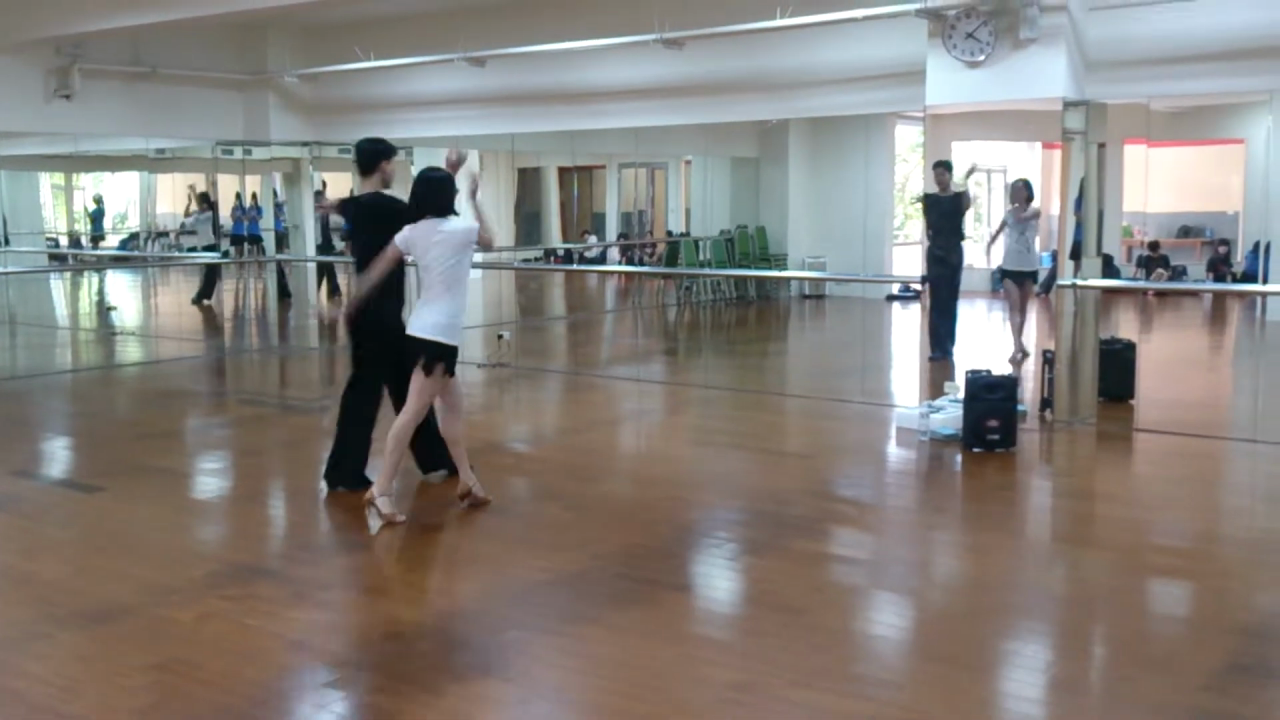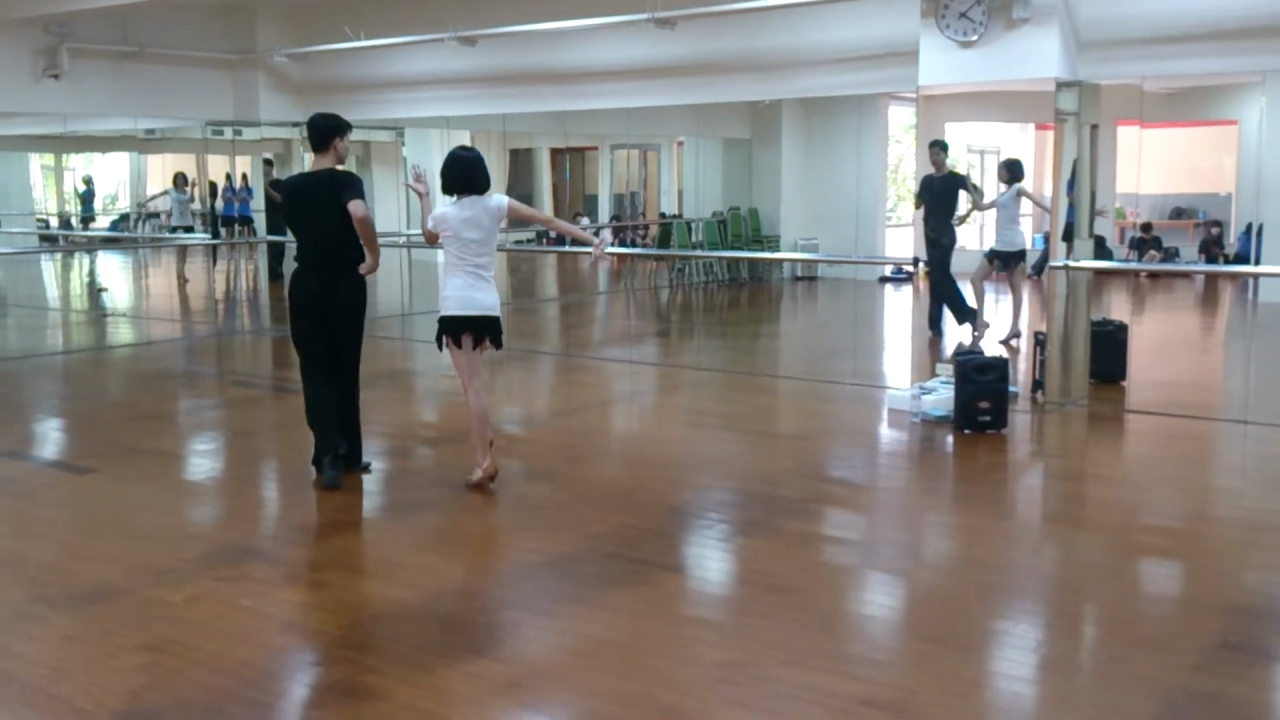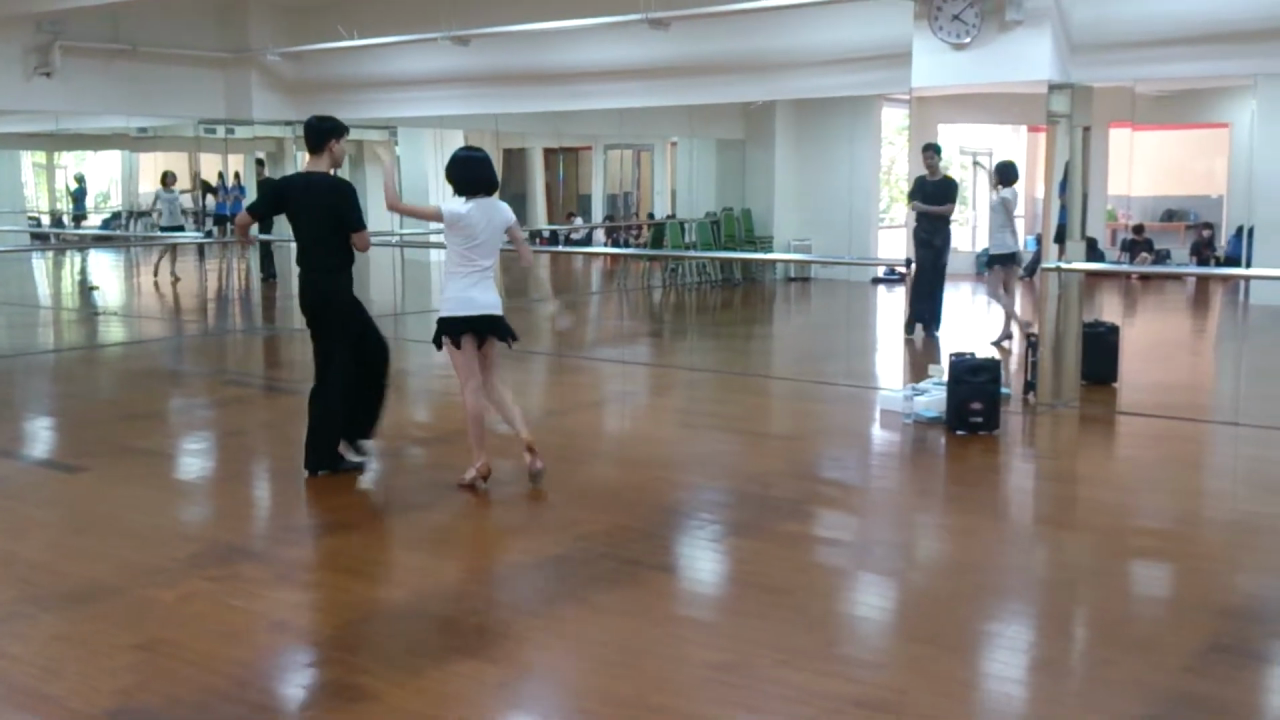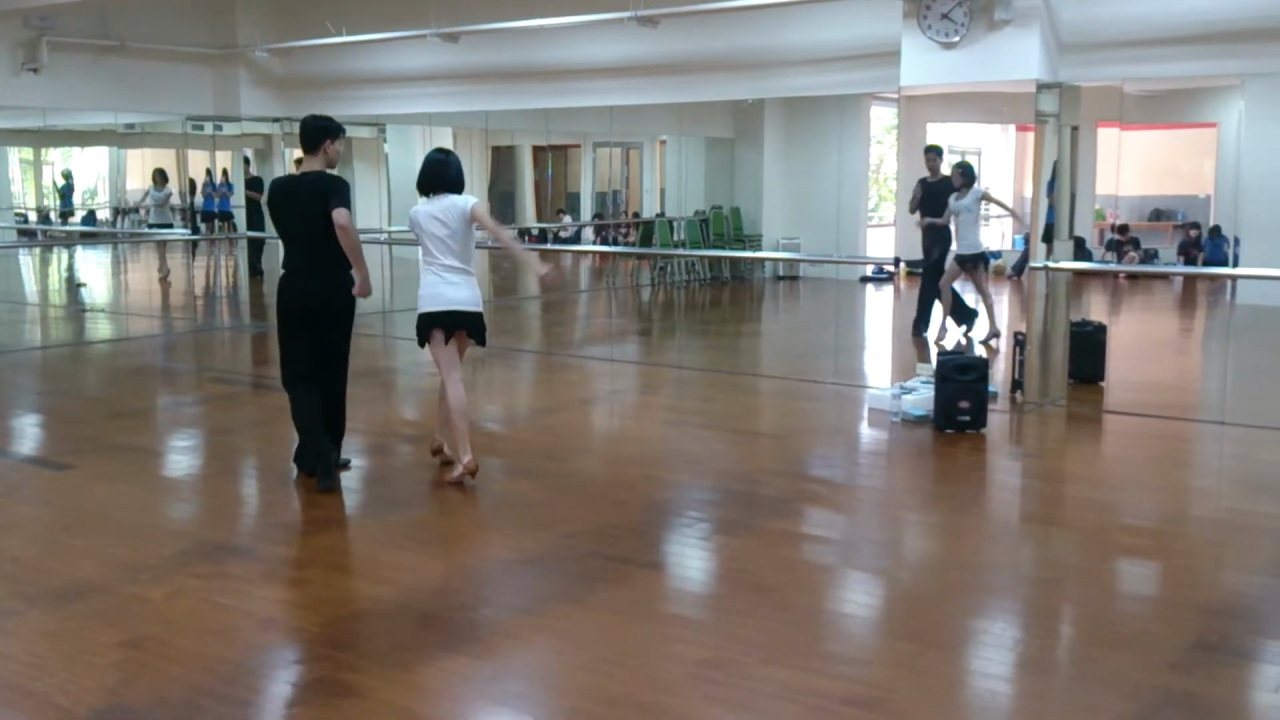
dt=1s
person 1, frame 1
left shoulder: (354, 206)
right shoulder: (388, 206)
left wrist: (337, 206)
left hip: (365, 308)
right hip: (381, 312)
left knee: (396, 382)
person 1, frame 2
left shoulder: (290, 187)
right shoulder: (346, 181)
right elbow: (360, 215)
right wrist: (374, 255)
left hip: (305, 285)
right hip: (344, 285)
left knee: (315, 371)
right knee: (344, 370)
left ankle: (329, 453)
right ankle: (344, 453)
person 1, frame 3
left shoulder: (285, 185)
right shoulder: (341, 189)
left elbow: (244, 221)
right elbow: (361, 243)
left wrist: (246, 241)
left hip: (314, 282)
right hip: (332, 285)
left knee: (373, 351)
right knee: (334, 367)
left ankle: (349, 427)
right ankle: (322, 456)
person 1, frame 4
left shoulder: (278, 189)
right shoulder: (334, 185)
right elbow: (342, 222)
right wrist: (362, 274)
left hip: (293, 289)
right hip: (333, 289)
left knee: (300, 375)
right knee: (331, 374)
left ankle: (317, 455)
right ankle: (323, 454)
person 2, frame 1
left shoulder: (410, 233)
right shoulder: (460, 228)
left elbow: (375, 273)
right elbow: (487, 241)
left wrist: (348, 304)
right wrist: (474, 202)
left hip: (422, 328)
right hip: (438, 333)
left knee: (453, 406)
right knee: (413, 413)
left ankle: (467, 481)
right ankle: (381, 491)
person 2, frame 2
left shoulder: (441, 214)
right shoulder: (495, 205)
left elbow: (429, 239)
right elbow: (547, 221)
left wrist: (424, 198)
right wrist: (588, 237)
left hip: (457, 306)
right hip: (487, 304)
left knee: (472, 385)
right knee: (473, 381)
left ankle: (484, 462)
right ankle: (483, 441)
person 2, frame 3
left shoulder: (458, 212)
right shoulder: (503, 211)
left elbow: (395, 204)
right elbow: (526, 256)
left wrist: (388, 163)
left hip: (461, 309)
right hip: (491, 307)
left knee: (472, 386)
right knee: (492, 383)
left ankle: (480, 463)
right ankle: (526, 440)
person 2, frame 4
left shoulder: (417, 214)
right shoulder: (467, 204)
right elbow: (498, 234)
right wrist: (533, 262)
left hip: (433, 302)
right hip: (466, 300)
left knee: (451, 377)
right knee: (453, 375)
left ankle: (465, 457)
right ankle: (444, 441)
person 3, frame 1
left shoulder: (959, 196)
right shoulder: (930, 199)
left elbow: (966, 206)
left wrist: (966, 181)
left hip: (954, 250)
right hip: (936, 250)
left knee: (950, 300)
right knee: (937, 300)
left ankle: (946, 345)
right ankle: (937, 347)
person 3, frame 2
left shoulder: (954, 178)
right shoulder: (926, 180)
left elbow: (978, 194)
right elbow: (917, 205)
right wrist: (916, 192)
left hip: (945, 232)
right hip: (930, 231)
left knee: (938, 277)
right knee: (942, 276)
left ankle: (935, 324)
right ankle: (968, 315)
person 3, frame 3
left shoulder: (949, 184)
right shoulder: (919, 181)
left elbow: (949, 209)
right elbow: (908, 201)
left wrist: (924, 207)
left hip: (940, 234)
right hip: (921, 232)
left knee: (935, 279)
right knee: (922, 271)
left ankle: (930, 323)
right ankle: (913, 316)
person 3, frame 4
left shoulder: (950, 183)
right shoulder: (922, 183)
right elbow: (912, 210)
right wrist: (915, 197)
left hip: (941, 236)
right hip: (928, 235)
left knee: (929, 280)
right knee: (936, 280)
left ankle: (921, 323)
right ankle: (966, 315)
person 4, frame 1
left shoulder: (1034, 211)
right shoulder: (1010, 212)
left elbow: (1020, 219)
right elbow: (1001, 228)
right wrist: (990, 243)
left hip: (1028, 265)
right hip: (1010, 264)
left knee: (1023, 306)
right knee: (1013, 306)
left ankle: (1019, 342)
right ankle: (1016, 346)
person 4, frame 2
left shoulder: (1016, 189)
right shoulder: (1002, 195)
left elbow: (1034, 199)
right elbow: (980, 206)
left wrist: (1050, 211)
left hip: (1010, 245)
right hip: (1003, 245)
left knee: (977, 278)
right knee: (1015, 287)
left ankle: (981, 320)
right ankle: (1014, 327)
person 4, frame 3
left shoulder: (1006, 195)
right shoulder: (1004, 193)
left elbow: (1011, 220)
right elbow: (995, 191)
left wrist: (1015, 244)
left hip: (1001, 249)
right hip: (1005, 248)
left knee: (994, 290)
right knee: (1007, 290)
left ankle: (1019, 320)
right ankle: (1007, 329)
person 4, frame 4
left shoulder: (977, 193)
right shoulder: (954, 197)
left elbow: (1001, 205)
right elbow: (945, 220)
left wrist: (1017, 218)
right wrist: (930, 221)
left hip: (971, 250)
right hip: (962, 250)
left knee: (944, 284)
right knee: (982, 289)
left ankle: (944, 325)
right ankle: (993, 328)
